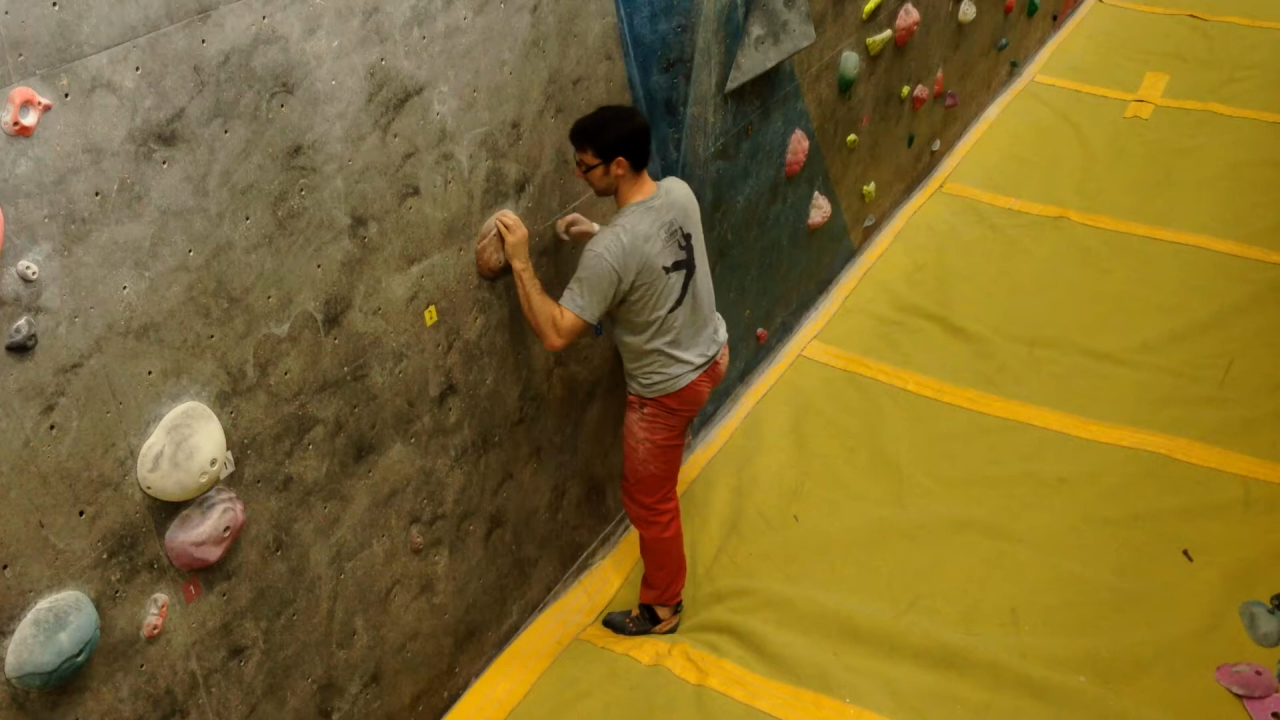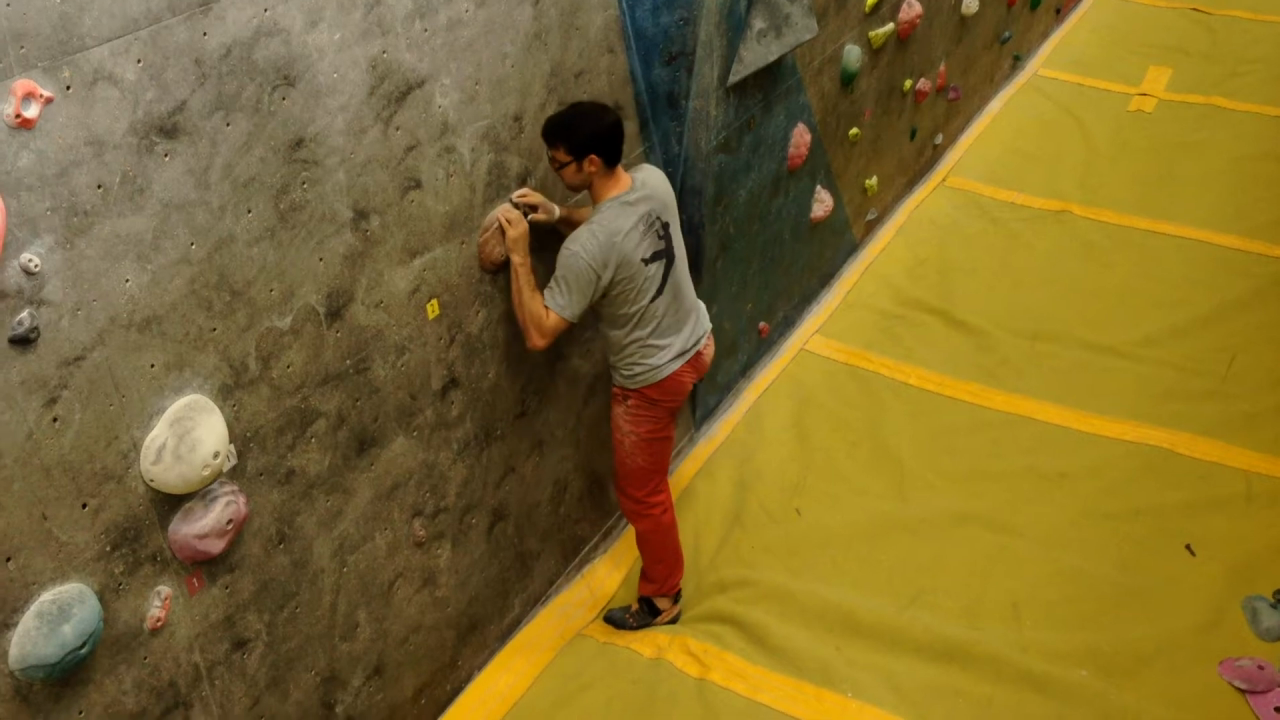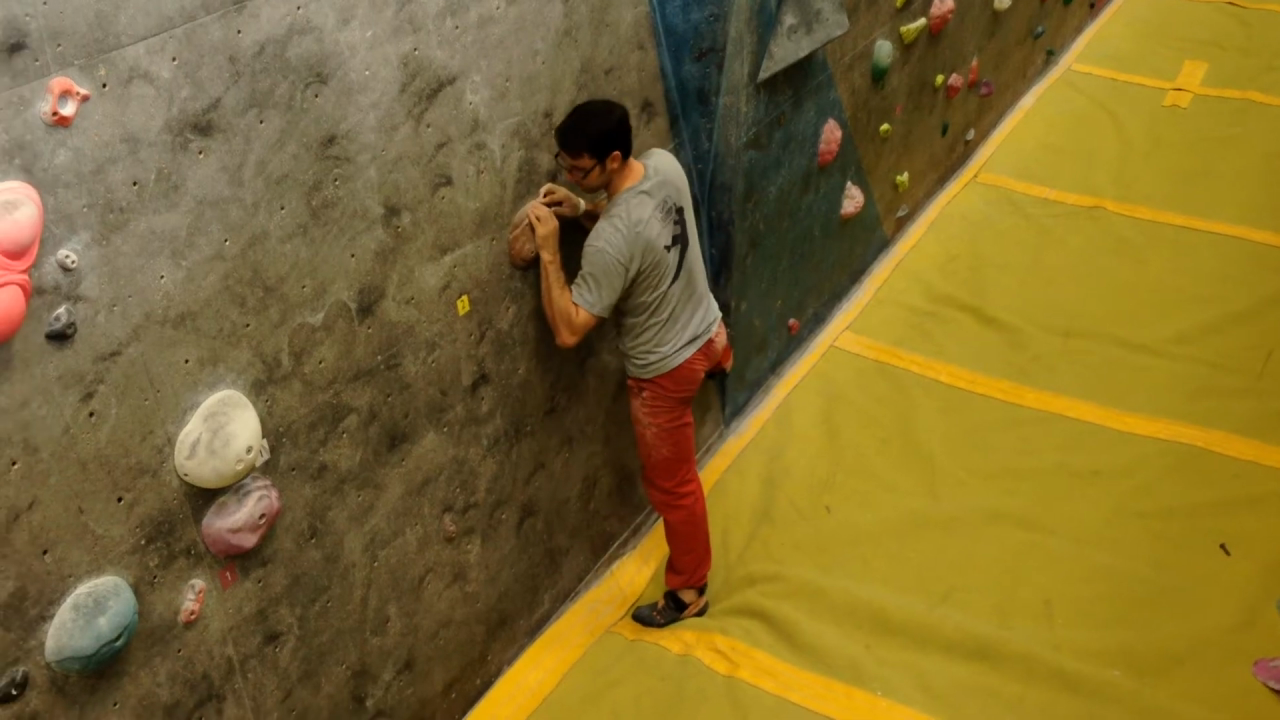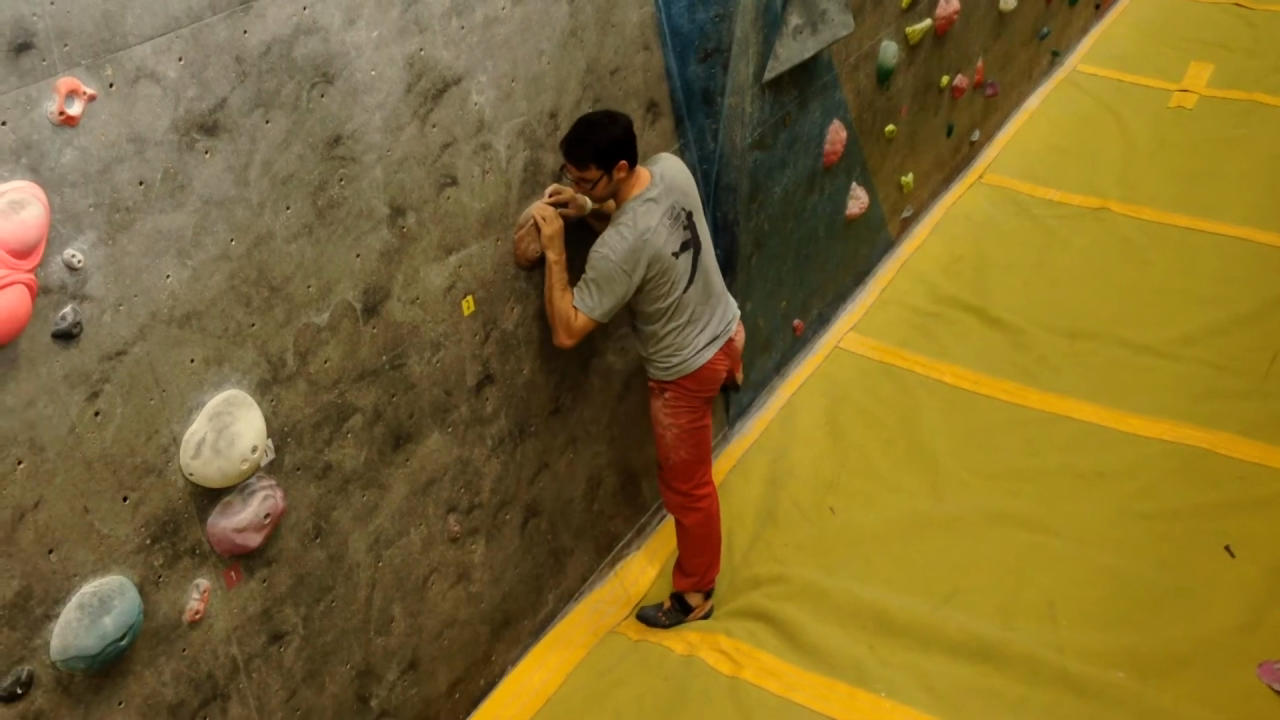
dt=0.4s
person 1, frame 1
left shoulder: (611, 251)
right shoulder: (679, 192)
left elbow: (556, 334)
left wrist: (520, 262)
left hip: (667, 389)
right hip: (712, 352)
left knee: (649, 503)
left ankle: (661, 608)
person 1, frame 2
left shoulder: (587, 250)
right shoulder: (653, 180)
left elbow: (539, 334)
left wrist: (519, 256)
right wrist: (557, 214)
left hip: (652, 381)
right hip: (698, 341)
left knee: (642, 494)
left ankle: (661, 599)
person 1, frame 3
left shoulder: (611, 242)
right shoulder: (664, 164)
left elbow: (568, 331)
left wrist: (548, 251)
right wrist: (582, 207)
left hip: (665, 370)
right hip: (708, 328)
left knee: (671, 485)
left ankle: (688, 591)
right ankle: (721, 363)
person 1, frame 4
left shoulder: (619, 249)
right shoulder: (671, 168)
left elbow: (566, 332)
left wrist: (554, 251)
right wrist: (588, 207)
left hip: (686, 371)
right hip: (727, 328)
left knee: (687, 488)
left ankle: (694, 595)
right ankle: (730, 378)
